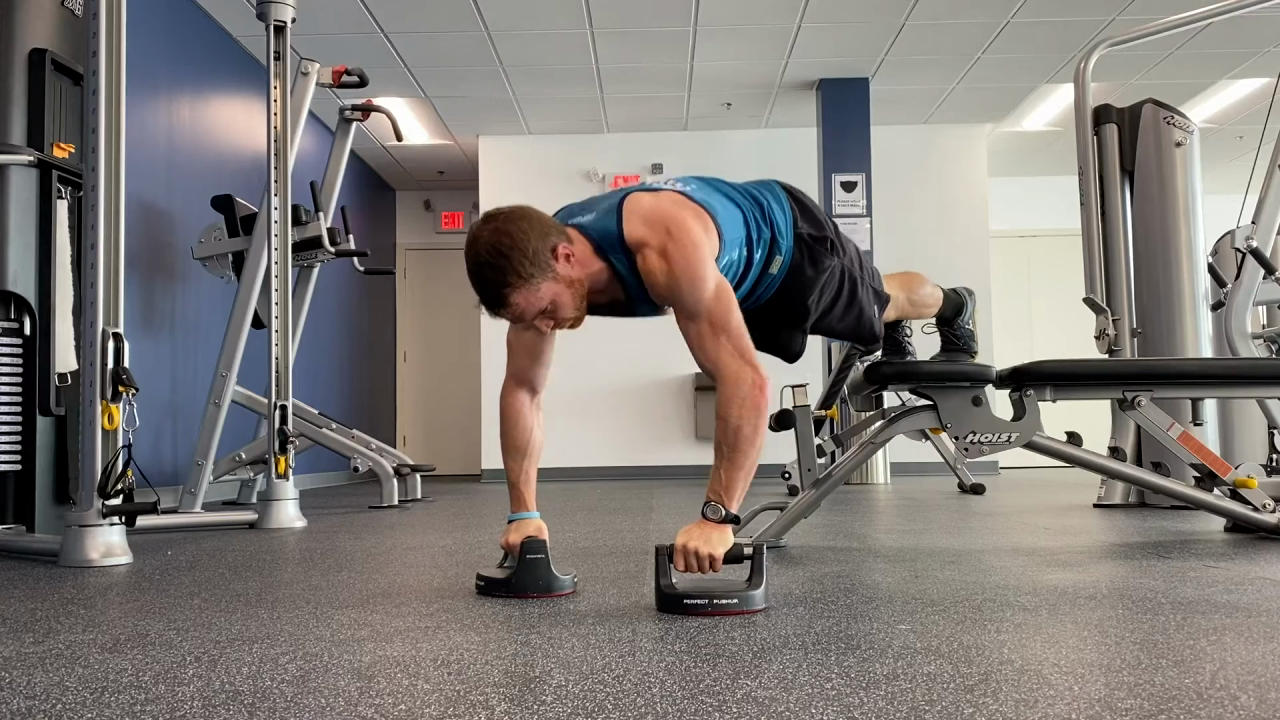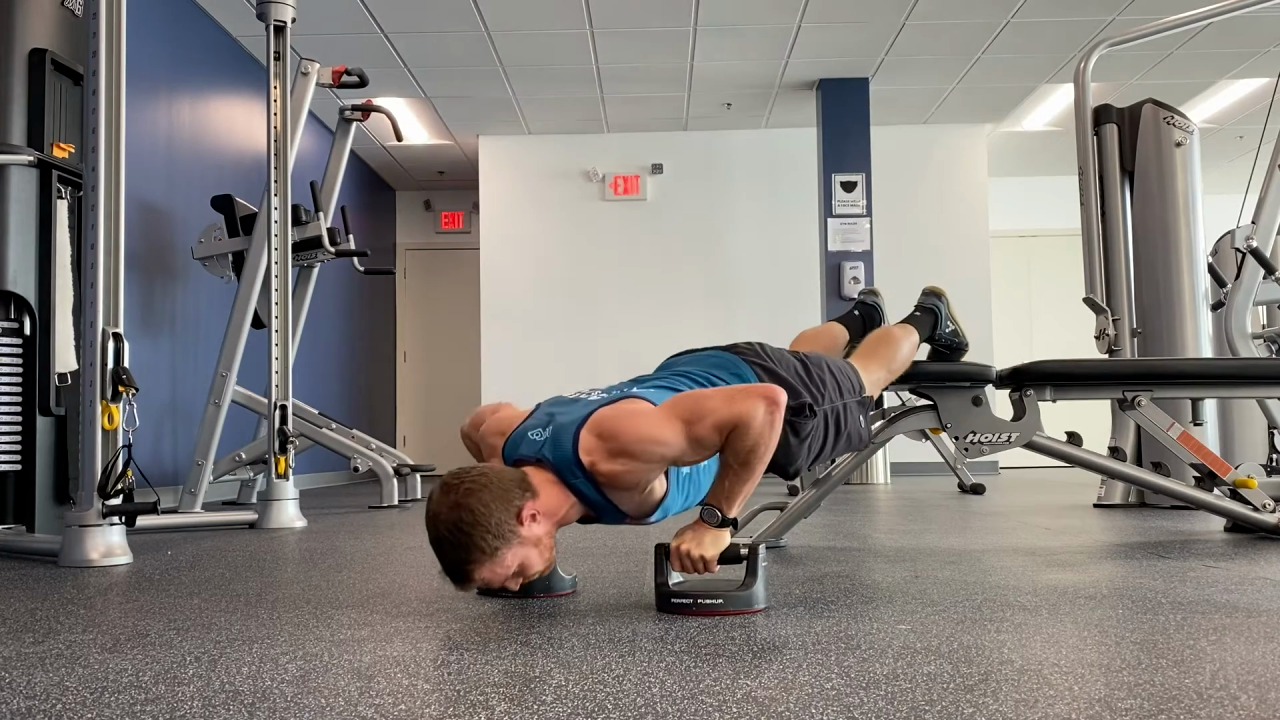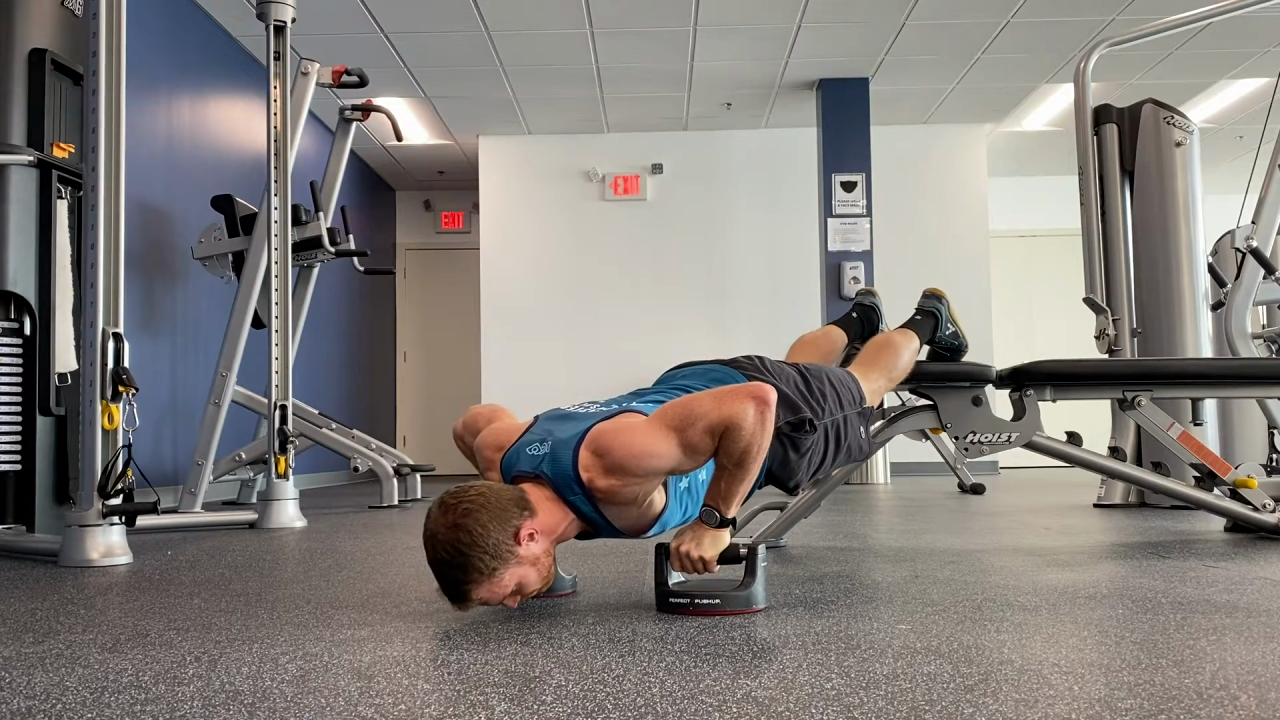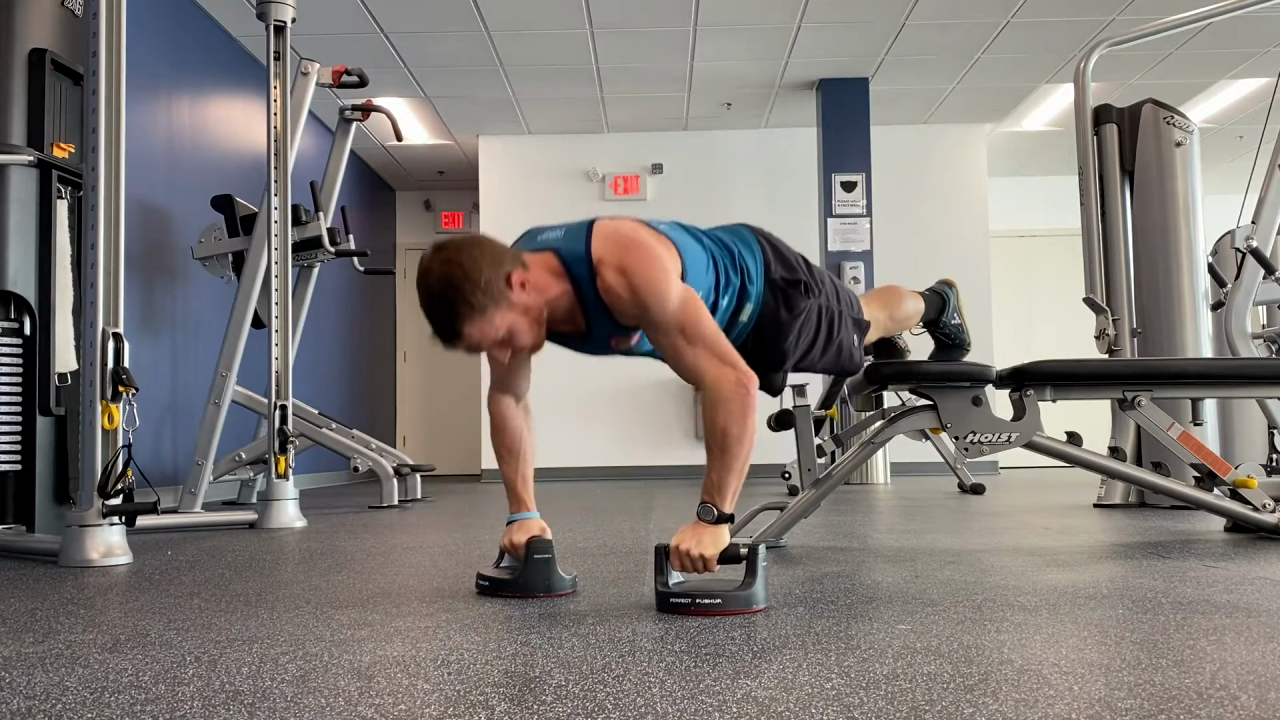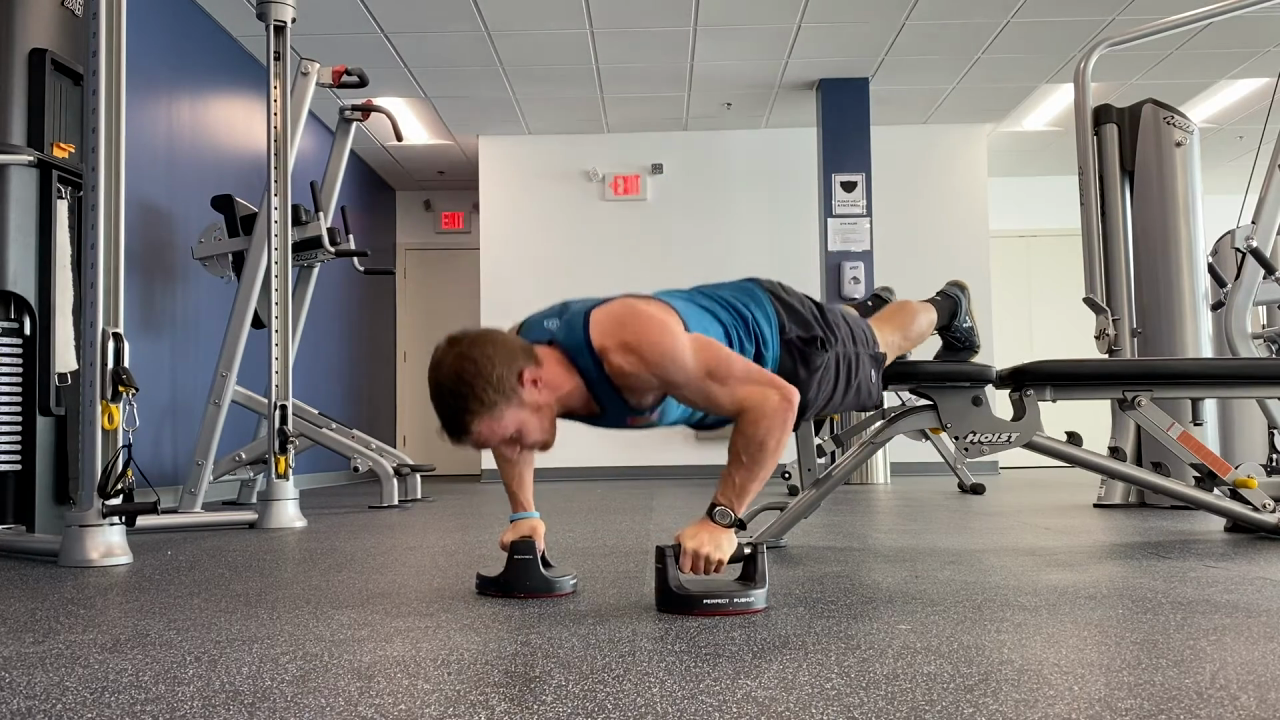
dt=1s
person 1, frame 1
left shoulder: (666, 248)
right shoulder: (538, 267)
left elbow: (746, 380)
right elbow: (522, 389)
left wrist: (718, 516)
right wrist: (523, 512)
left hip: (790, 240)
right hip: (742, 267)
left knee: (881, 303)
left ankle: (954, 307)
right ankle: (893, 337)
person 1, frame 2
left shoulder: (613, 452)
right shoulder: (504, 444)
left elbow: (765, 406)
left wrist: (715, 521)
left hip: (766, 393)
right hip: (692, 376)
left knee: (862, 380)
right knee: (803, 357)
left ankle: (929, 317)
right ankle: (860, 316)
person 1, frame 3
left shoulder: (611, 466)
right shoulder: (502, 457)
left elbow: (754, 404)
right elbow: (473, 420)
left wrist: (714, 522)
right wrist: (504, 505)
left hip: (773, 414)
right hip: (688, 388)
left knee: (862, 386)
right knee: (799, 365)
left ankle: (928, 319)
right ankle: (859, 318)
person 1, frame 4
left shoulder: (625, 271)
right shoulder: (506, 291)
left elbow: (736, 386)
right elbow: (506, 395)
left wrist: (713, 517)
right wrist: (523, 513)
left hip: (759, 285)
right hip: (711, 299)
left knee: (862, 325)
left ankle: (937, 305)
person 1, frame 5
left shoulder: (633, 346)
right shoulder: (518, 354)
left elbow: (777, 401)
right elbow: (508, 431)
left wrist: (721, 520)
right wrist: (524, 514)
left hip: (777, 337)
right hip: (719, 326)
left knee: (876, 349)
left ankle: (948, 307)
right ankle: (869, 307)
